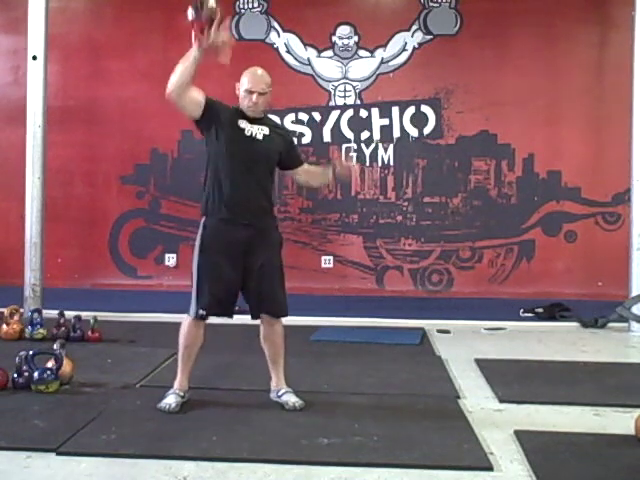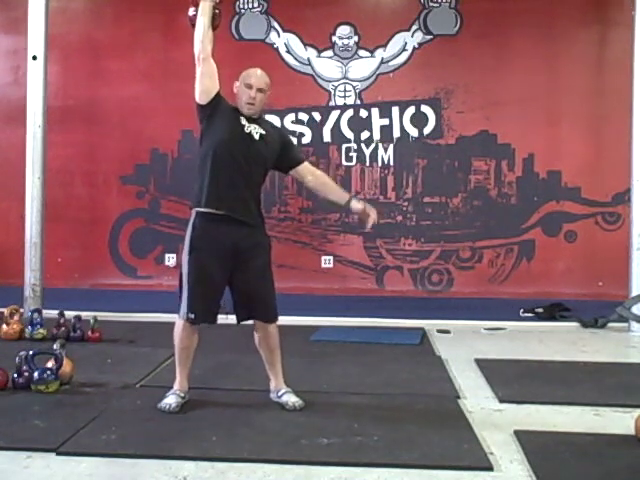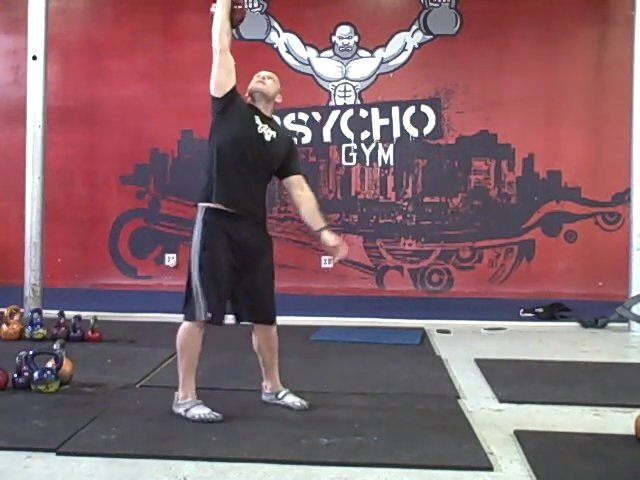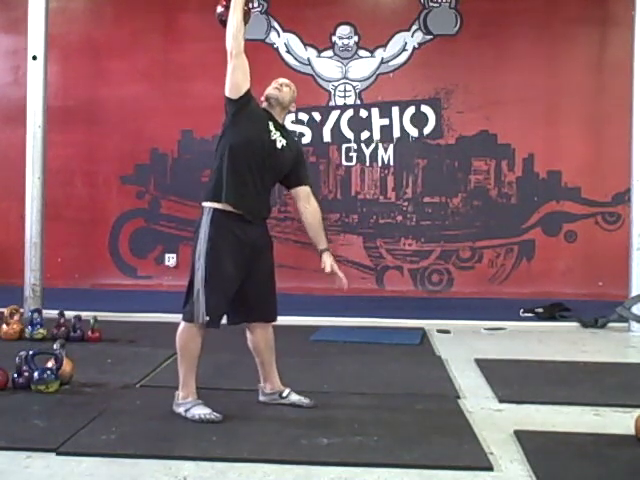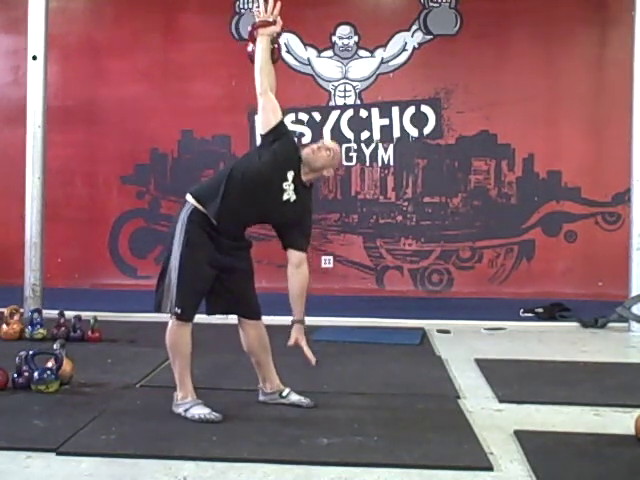
dt=1s
person 1, frame 1
left shoulder: (278, 135)
right shoulder: (217, 116)
left elbow: (304, 175)
right elbow: (174, 91)
left wrist: (334, 171)
right wrist: (199, 50)
left hip: (261, 234)
right hip: (219, 228)
left knee: (271, 312)
right knee: (198, 312)
left ankle: (279, 385)
right ankle: (180, 386)
person 1, frame 2
left shoulder: (274, 137)
right shoulder: (216, 113)
left elbow: (309, 175)
right elbow: (202, 57)
left wrist: (350, 199)
left hip: (251, 233)
right hip: (207, 228)
left knee: (264, 314)
right knee: (190, 312)
left ankle: (278, 385)
right ankle: (180, 387)
person 1, frame 3
left shoulder: (282, 140)
right shoulder: (229, 108)
left elbow: (299, 189)
right elbow: (221, 50)
left wrist: (323, 230)
left hip: (255, 230)
right hip: (215, 224)
left knee: (263, 316)
right knee: (199, 314)
left ankle: (272, 387)
right ankle: (185, 396)
person 1, frame 4
left shoulder: (290, 147)
right shoulder: (243, 110)
left elbow: (305, 200)
right elbow: (235, 53)
left wrist: (324, 250)
left hip: (256, 231)
right hip: (221, 224)
left knee: (259, 314)
right knee: (198, 313)
left ankle: (271, 387)
right ankle: (185, 396)
person 1, frame 5
left shoulder: (300, 205)
right shoulder: (281, 148)
left elbow: (297, 265)
right elbow: (265, 92)
left wrist: (298, 322)
right wrist: (264, 39)
left hip: (231, 241)
right hip: (197, 226)
left knee: (249, 313)
right knee: (181, 312)
left ankle: (270, 387)
right ankle: (184, 397)
